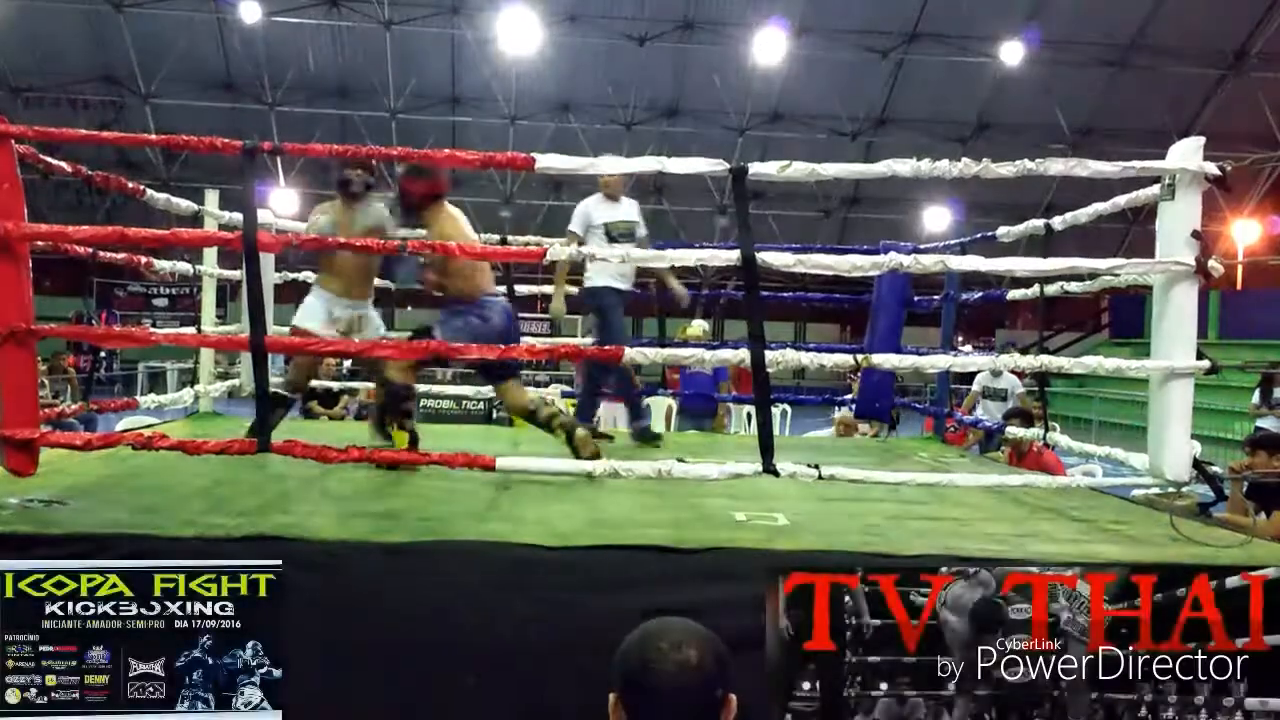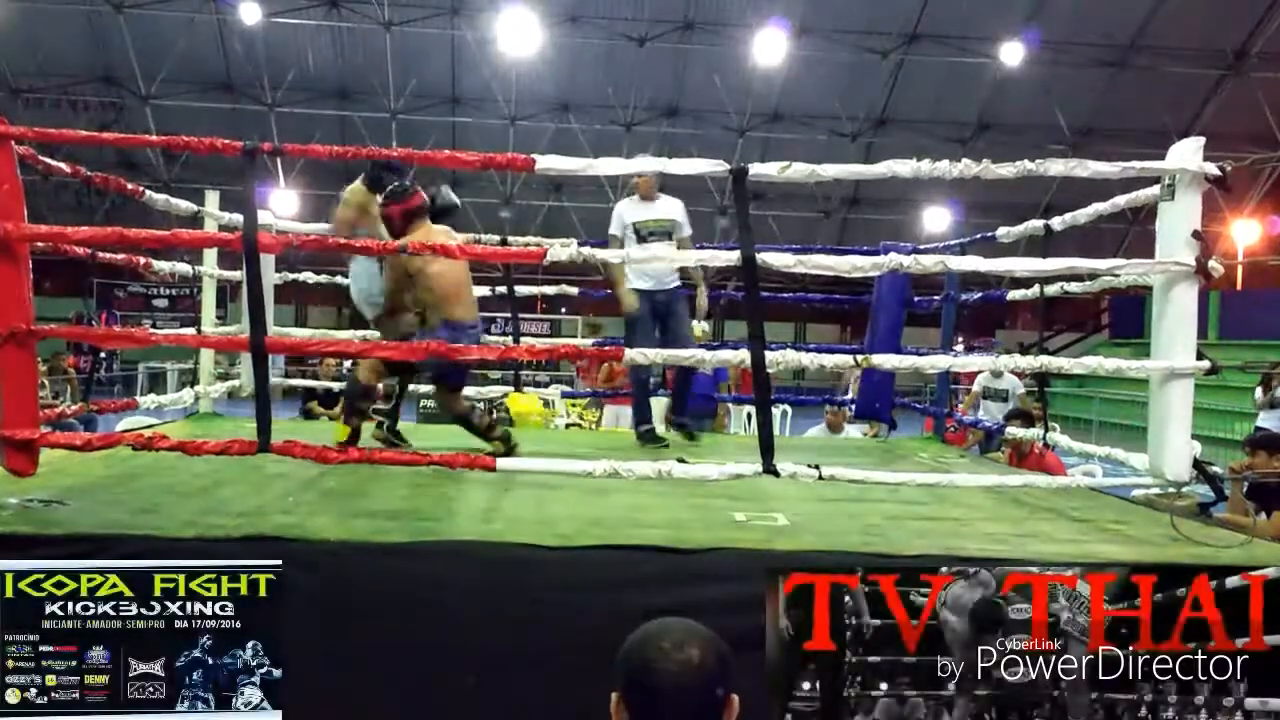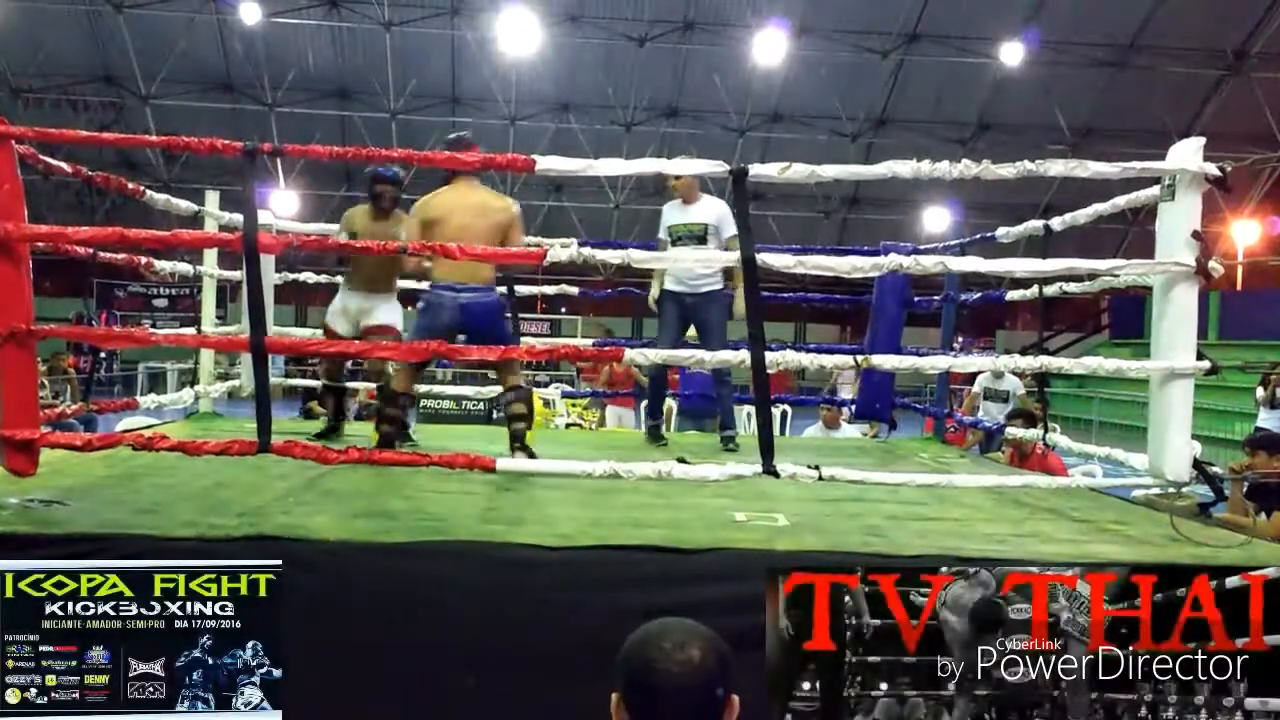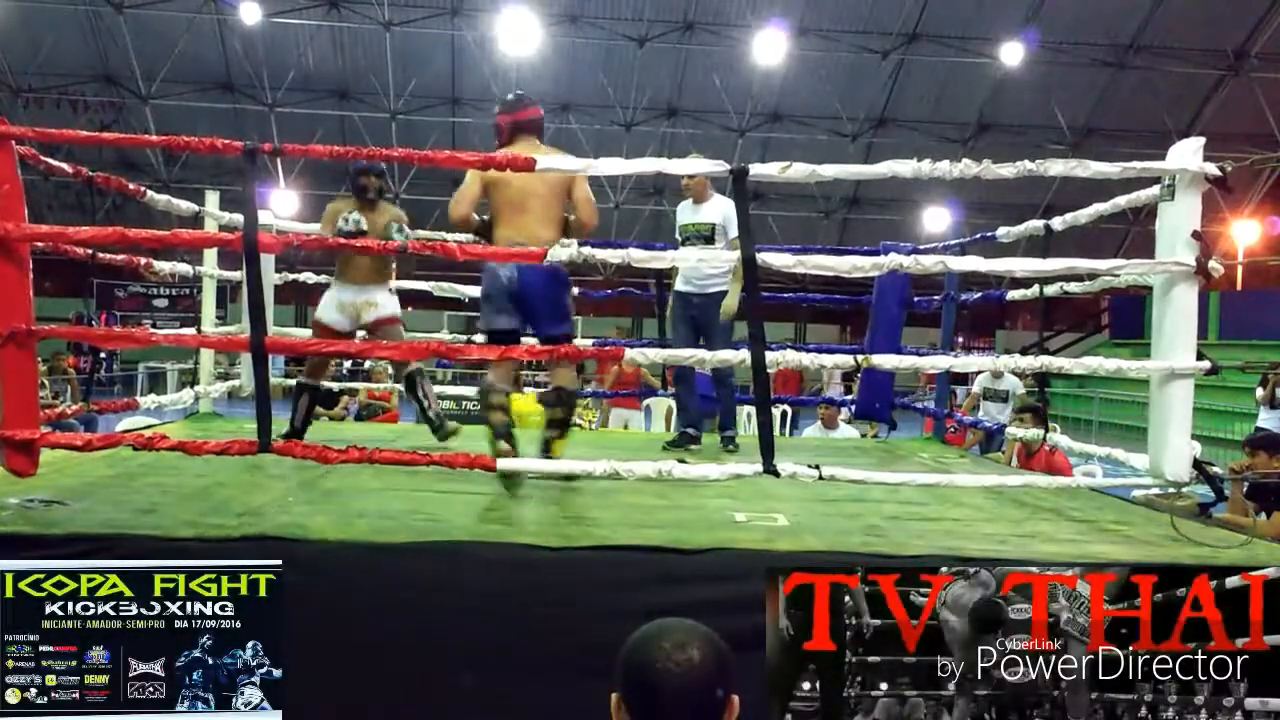
dt=0.4s
person 1, frame 1
left shoulder: (445, 230)
right shoulder: (446, 212)
left elbow: (468, 283)
left wrist: (428, 279)
left hip: (477, 314)
right hip: (496, 313)
left knee: (400, 362)
right knee: (514, 396)
right ankle: (578, 435)
person 1, frame 2
left shoulder: (404, 250)
right shoulder: (447, 233)
left elbow: (392, 304)
left hip: (446, 334)
right hip: (469, 332)
left knee: (369, 369)
right knee: (449, 399)
left ankle: (346, 444)
right ankle: (500, 440)
person 1, frame 3
left shoulder: (427, 205)
right shoulder: (506, 206)
left hip: (442, 299)
right hip: (485, 300)
left knee: (407, 371)
right knee: (512, 373)
left ankle: (384, 446)
right ankle: (519, 448)
person 1, frame 4
left shoulder: (489, 165)
left elbow: (458, 215)
right elbow: (588, 220)
left hip: (501, 268)
right hip: (545, 270)
left knee: (501, 365)
right knee: (561, 361)
left ankle: (503, 444)
right ankle: (554, 453)
person 2, frame 1
left shoulder: (377, 211)
right shoulder: (325, 212)
left hip: (362, 309)
right hip: (324, 303)
left knee: (392, 375)
right knee: (299, 376)
left ankle: (386, 422)
right ankle: (256, 437)
person 2, frame 2
left shoulder: (379, 197)
right shoulder: (357, 194)
right elbow: (339, 233)
left wrist: (440, 207)
left hip: (383, 271)
right hip: (369, 269)
left knee: (406, 357)
left ankle: (386, 424)
person 2, frame 3
left shoulder: (405, 225)
right shoulder: (353, 217)
left hip: (382, 304)
right hip: (349, 298)
left knee: (378, 368)
right knee: (331, 367)
left ankle: (397, 427)
right ankle: (334, 423)
person 2, frame 4
left shoulder: (395, 216)
right shoulder: (336, 210)
left wrist: (403, 245)
right wrist: (340, 236)
left hip: (378, 296)
right hip: (341, 295)
left knee: (404, 358)
right knee: (315, 364)
left ankle: (436, 421)
right ankle: (297, 428)
person 3, frame 1
left shoulder: (633, 206)
right shoulder: (588, 206)
left elbow: (645, 250)
left wrist: (670, 280)
right wrist: (558, 292)
left hip: (623, 290)
right hip: (601, 289)
left knee: (604, 362)
left ankle: (583, 419)
right ankle: (638, 423)
person 3, frame 2
left shoulder: (675, 206)
right shoulder: (623, 208)
left elbow: (687, 251)
left wrist: (701, 288)
right wrist: (623, 291)
left hip: (672, 291)
right hip: (637, 292)
right knee: (642, 361)
left ankle: (679, 415)
right ankle: (644, 426)
person 3, frame 3
left shoulder: (717, 207)
right shoulder: (668, 210)
left elbow: (734, 252)
left wrist: (739, 292)
right wrist: (655, 282)
left hip: (710, 294)
right hip: (673, 294)
left knee: (718, 363)
left ankle: (728, 431)
right ankle: (653, 422)
person 3, frame 4
left shoulder: (726, 207)
right shoulder: (682, 209)
left elbow: (740, 252)
left wrist: (734, 292)
right wrist: (671, 296)
left hip: (716, 295)
right hip: (683, 296)
left knee: (721, 367)
right knee: (681, 366)
left ankle: (728, 432)
right ankle: (690, 430)
